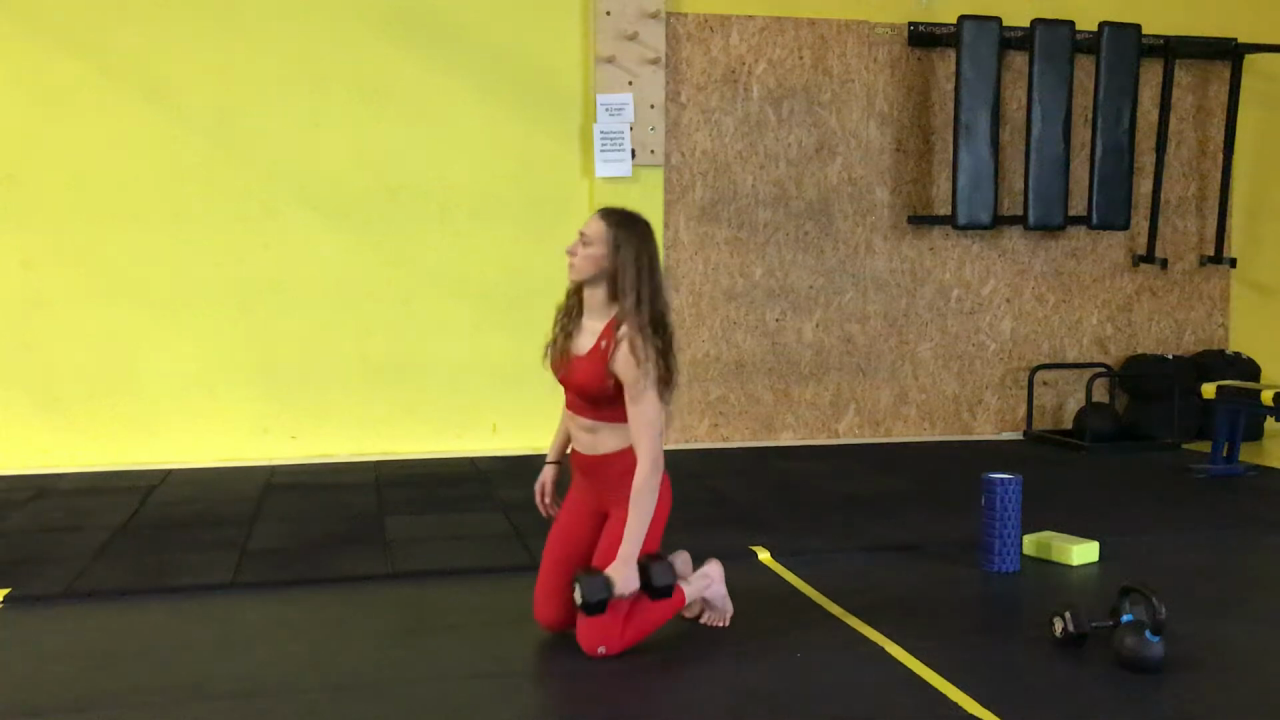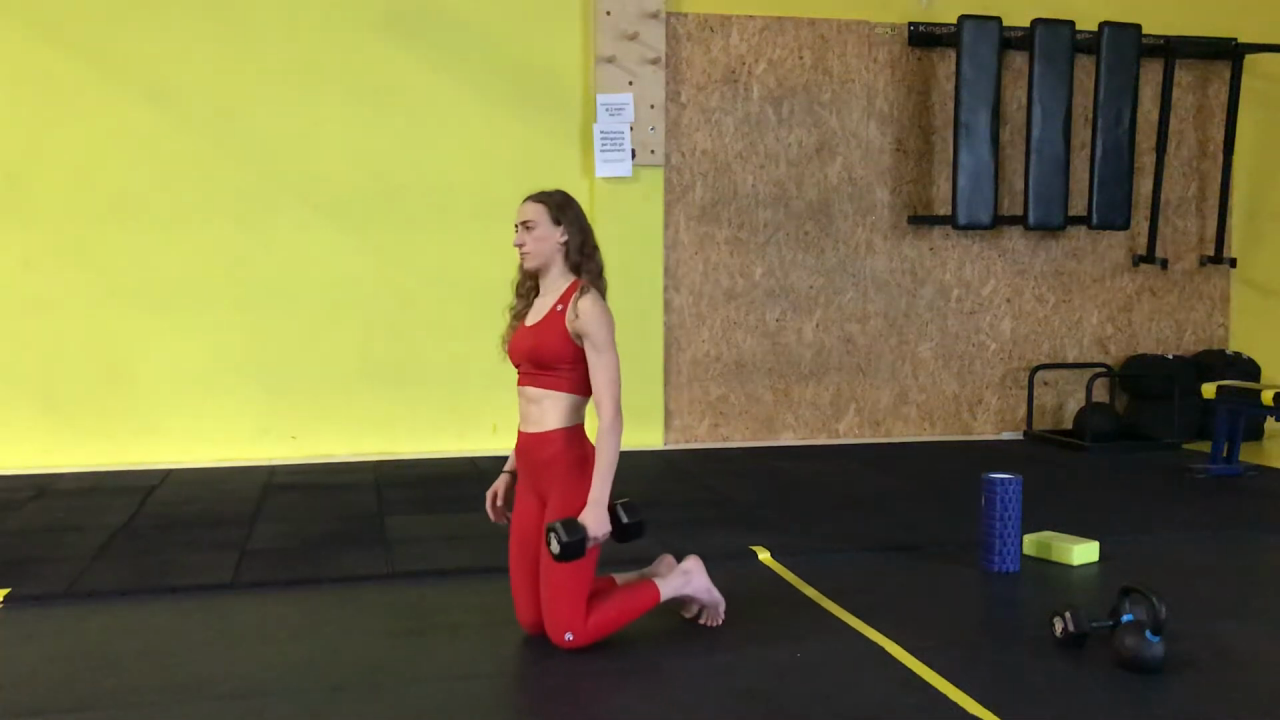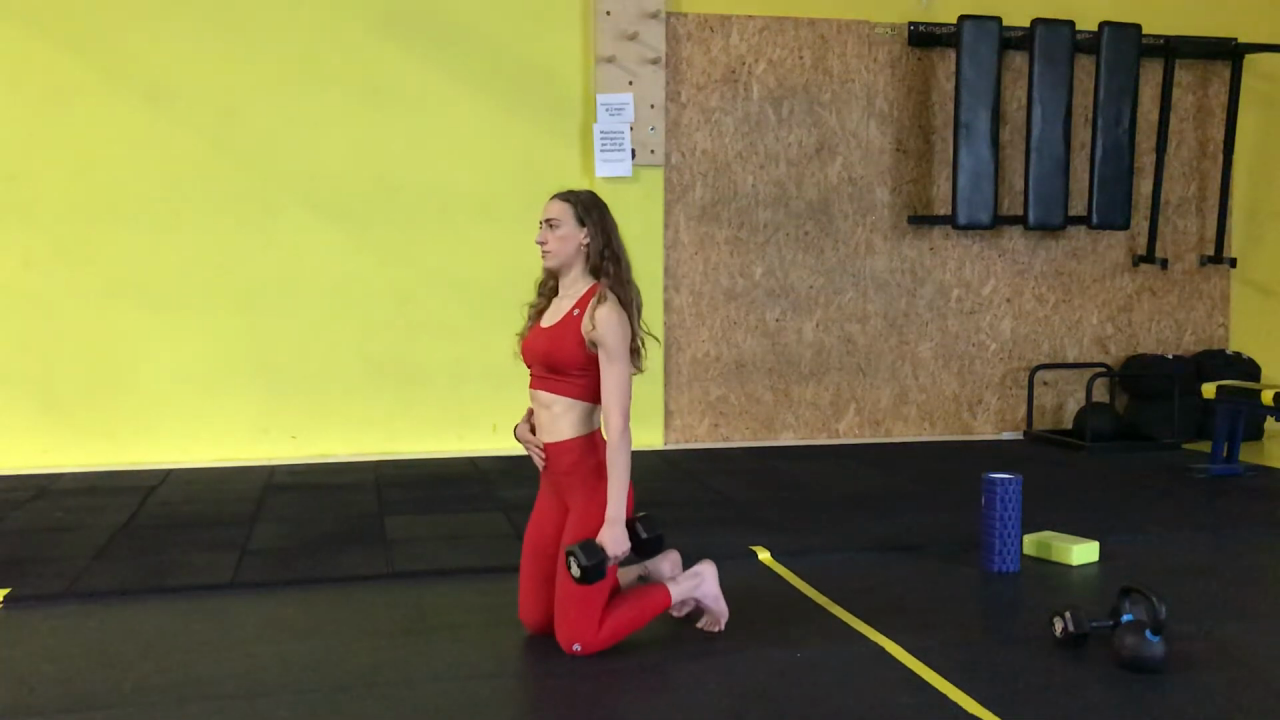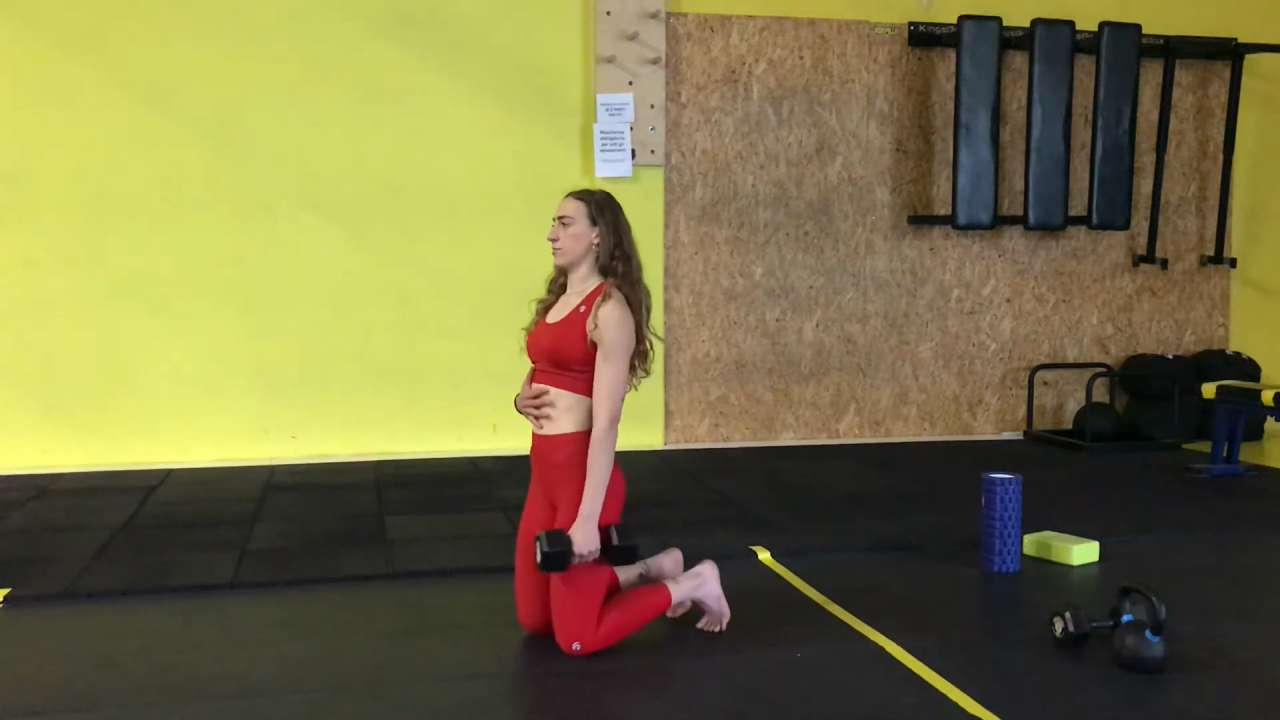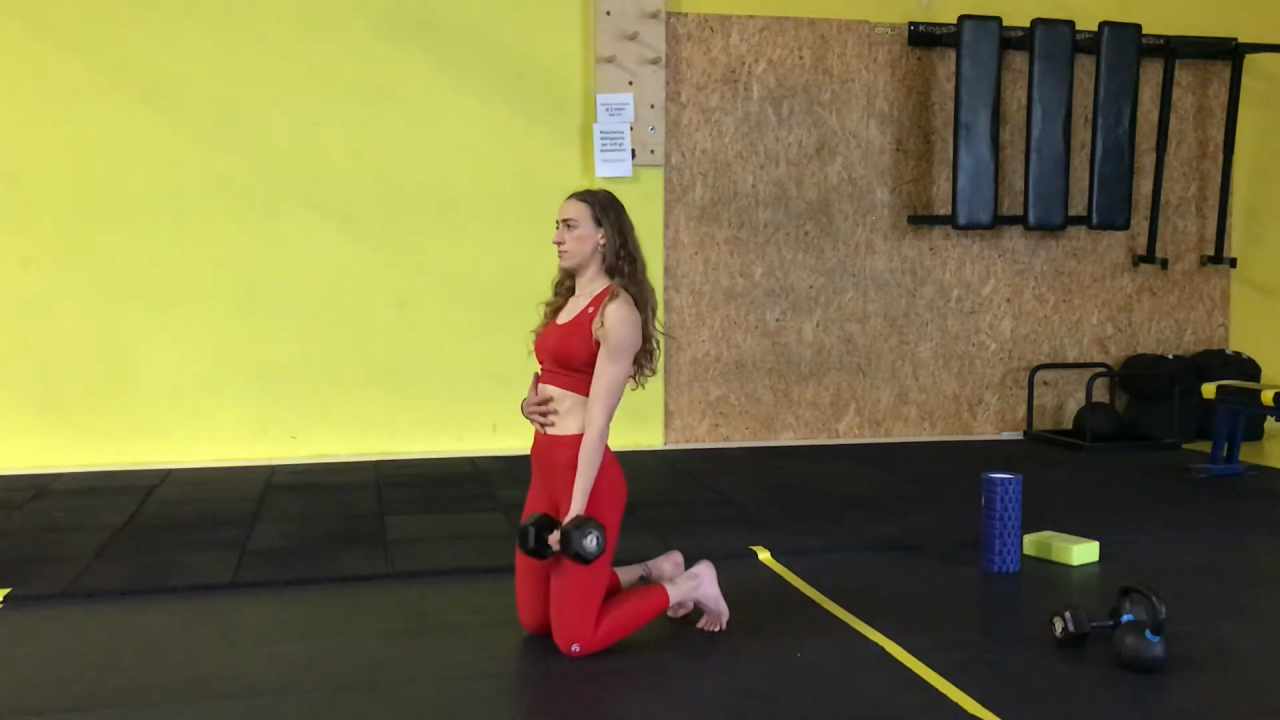
dt=1s
person 1, frame 1
left shoulder: (628, 340)
right shoulder: (575, 315)
left elbow: (651, 459)
left wrist: (627, 560)
right wrist: (553, 460)
left hip: (632, 489)
right hip: (585, 483)
left knee: (598, 638)
right knee: (550, 616)
left ankle: (700, 583)
right ankle: (666, 569)
person 1, frame 2
left shoulder: (584, 305)
right shoulder: (531, 303)
left elbow: (610, 414)
left wrist: (598, 503)
right wrist: (509, 472)
left hip: (570, 469)
right hip: (532, 471)
left knee: (567, 630)
right knee: (533, 620)
left ankle: (680, 580)
right ankle: (654, 574)
person 1, frame 3
left shoulder: (603, 311)
right shoulder: (550, 303)
left elbow: (617, 425)
left wrist: (615, 520)
right wrist: (526, 423)
left hip: (590, 477)
right hip: (554, 477)
left knee: (577, 637)
right knee: (535, 619)
left ankle: (690, 584)
right ankle: (653, 570)
person 1, frame 4
left shoulder: (610, 309)
right shoulder: (557, 300)
left elbow: (605, 423)
left wrist: (588, 518)
right wrist: (523, 399)
left hip: (582, 471)
right hip: (544, 468)
left knee: (576, 636)
right knee: (534, 619)
left ankle: (692, 584)
right ankle: (653, 569)
person 1, frame 5
left shoulder: (617, 309)
right shoulder: (567, 301)
left elbow: (598, 422)
left wrist: (577, 513)
right wrist: (530, 404)
left hip: (586, 474)
right hip: (545, 467)
left knee: (574, 637)
right knee: (534, 620)
left ankle: (690, 584)
right ankle: (655, 571)
